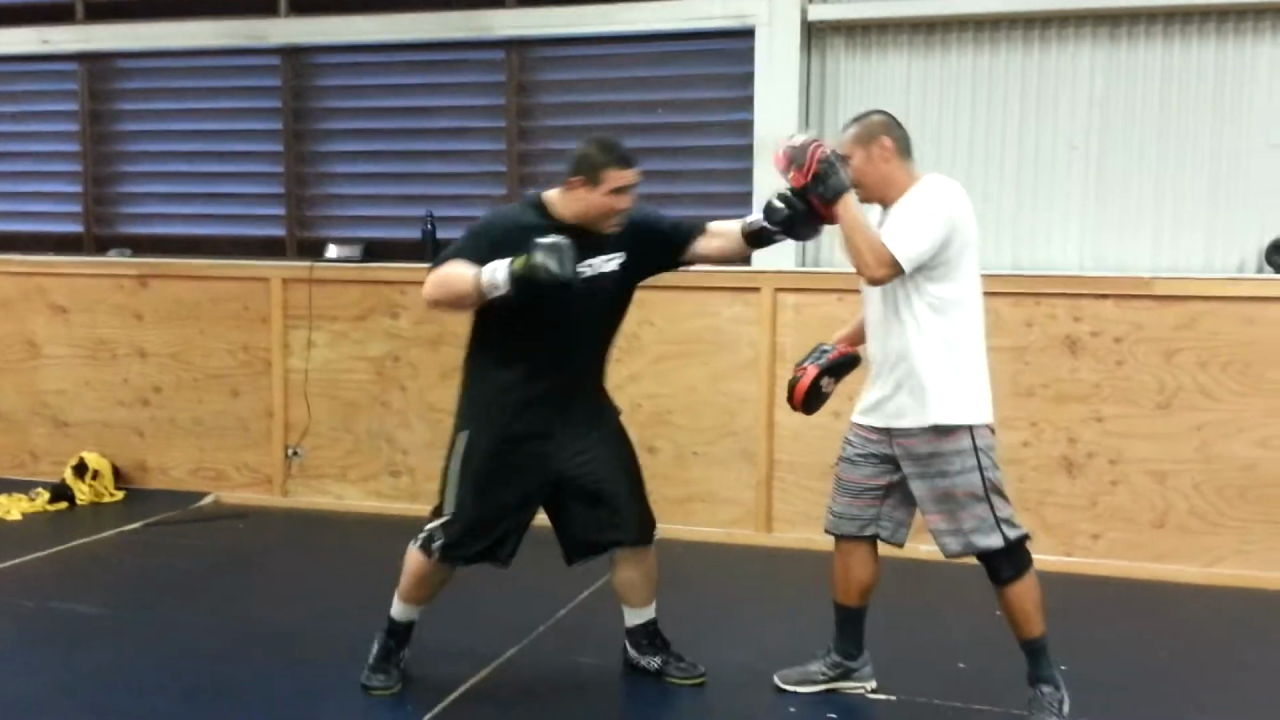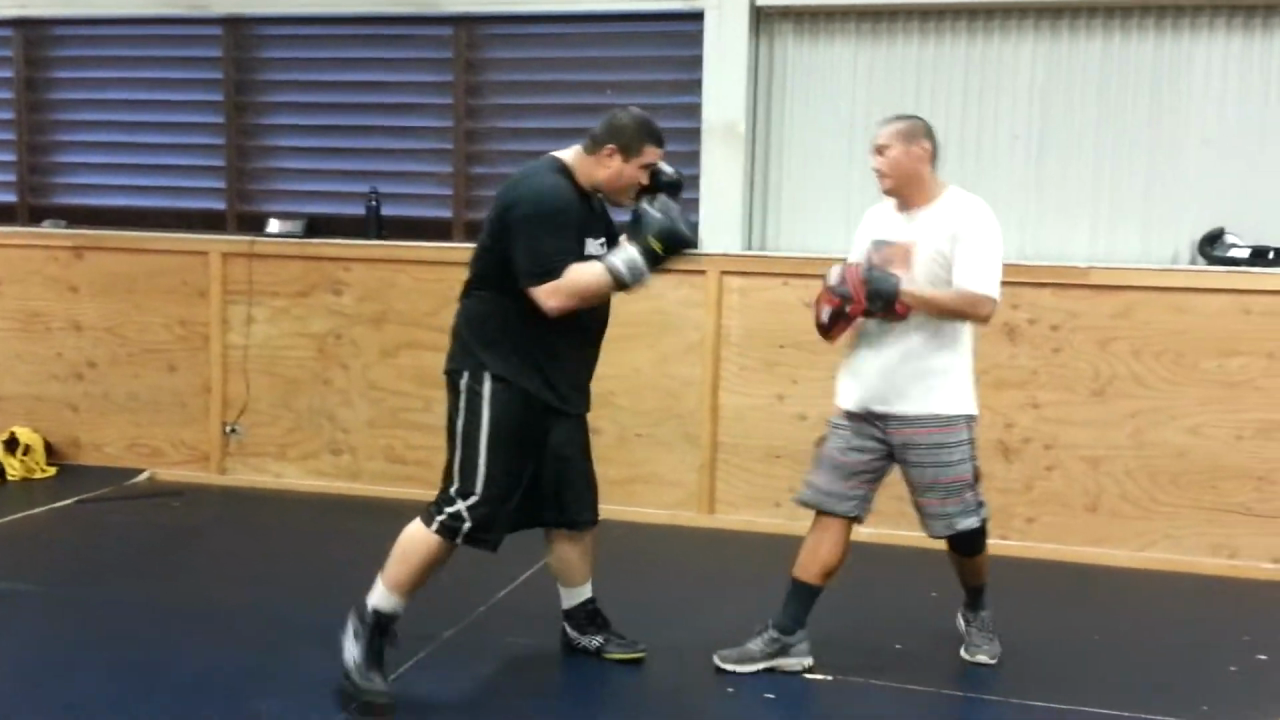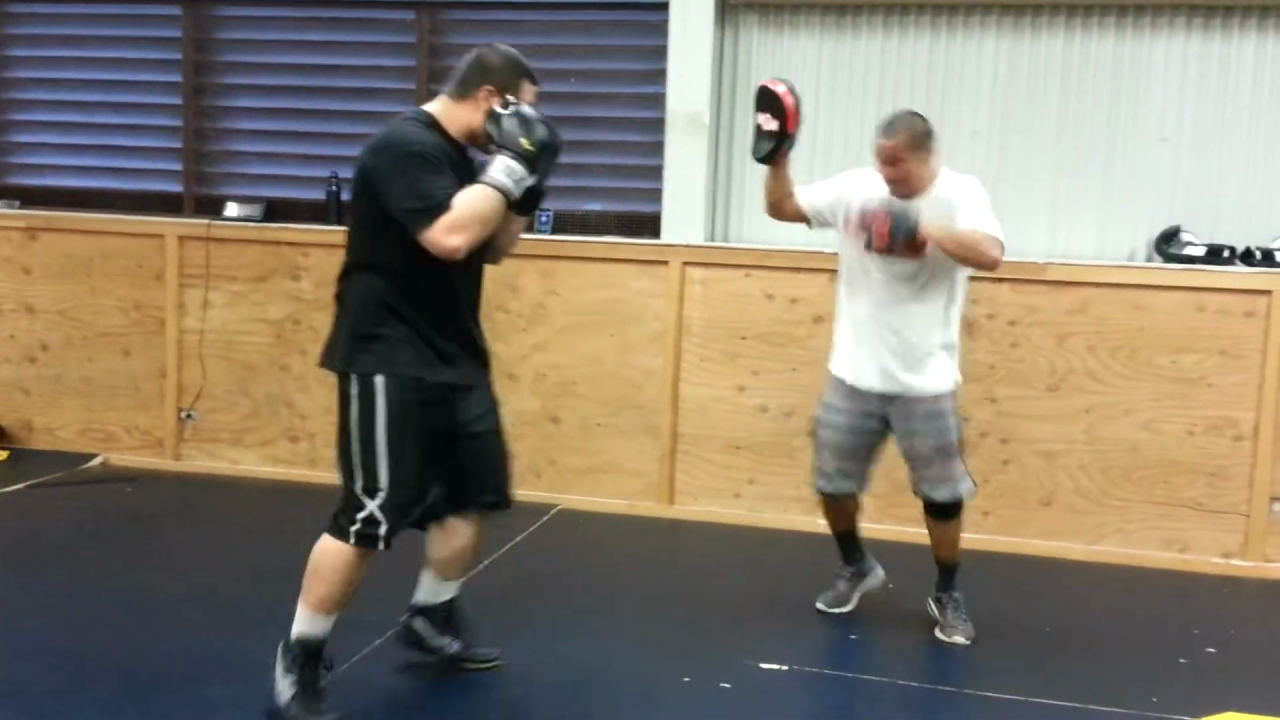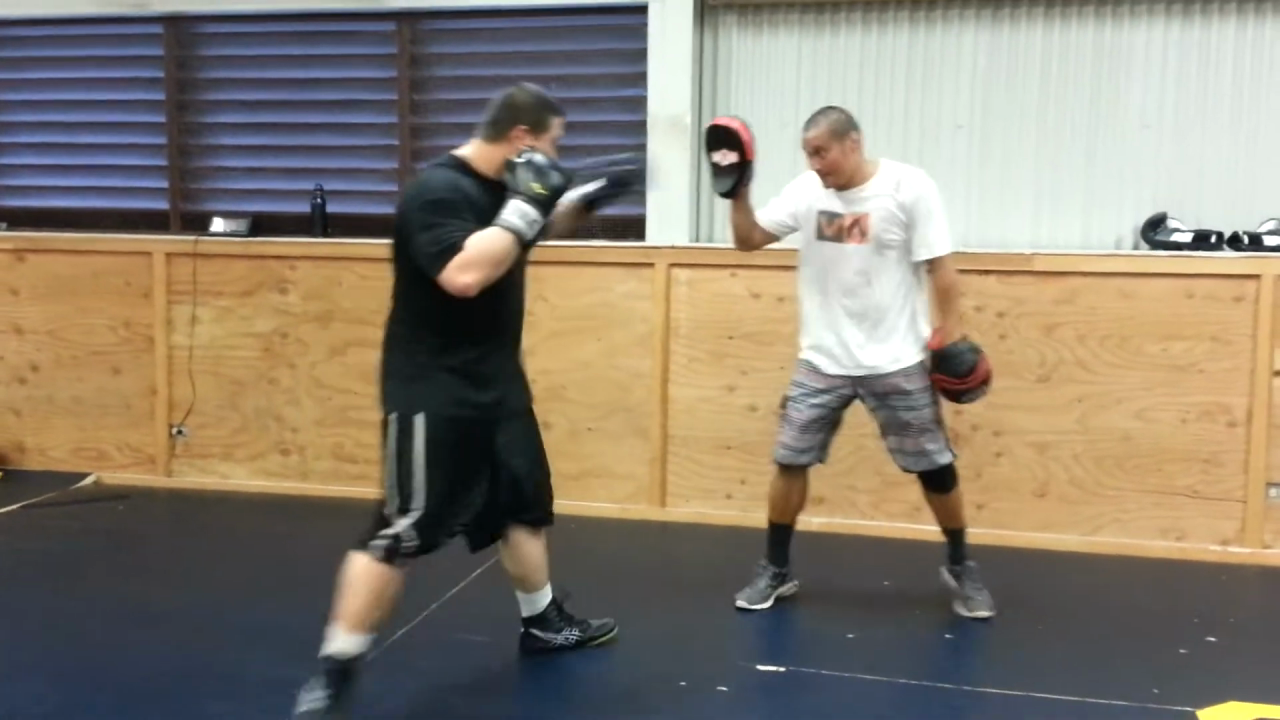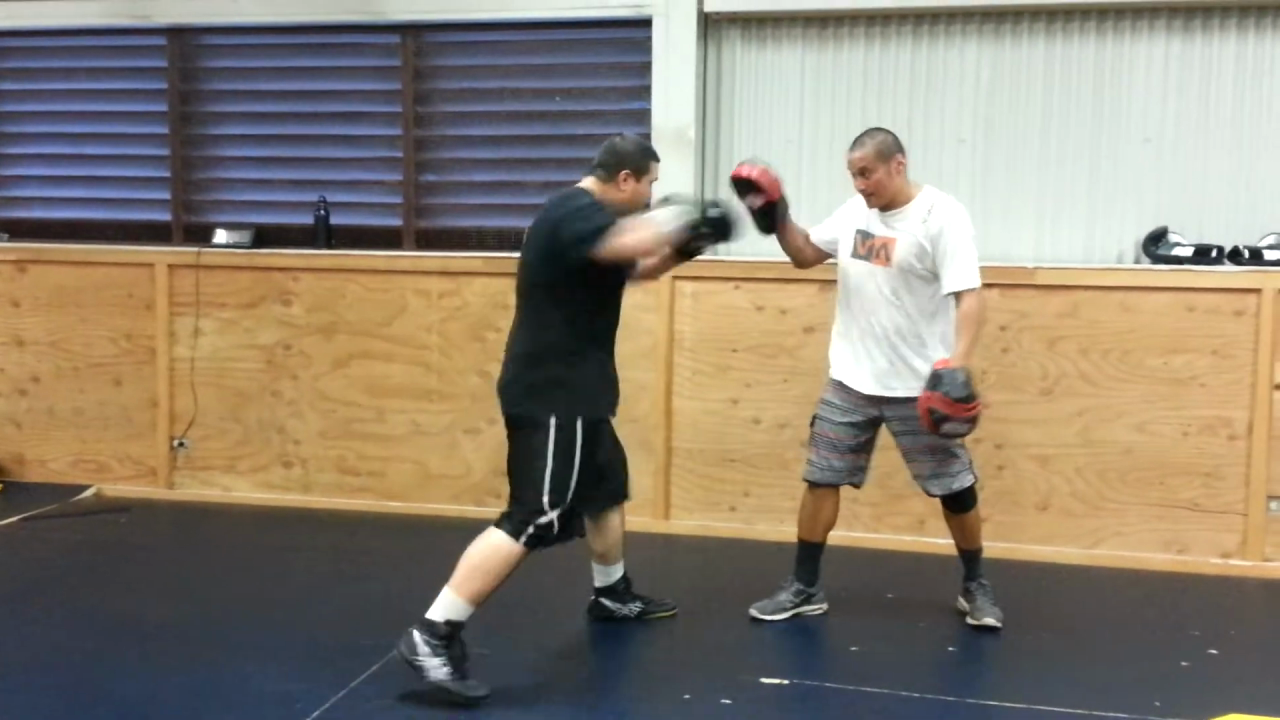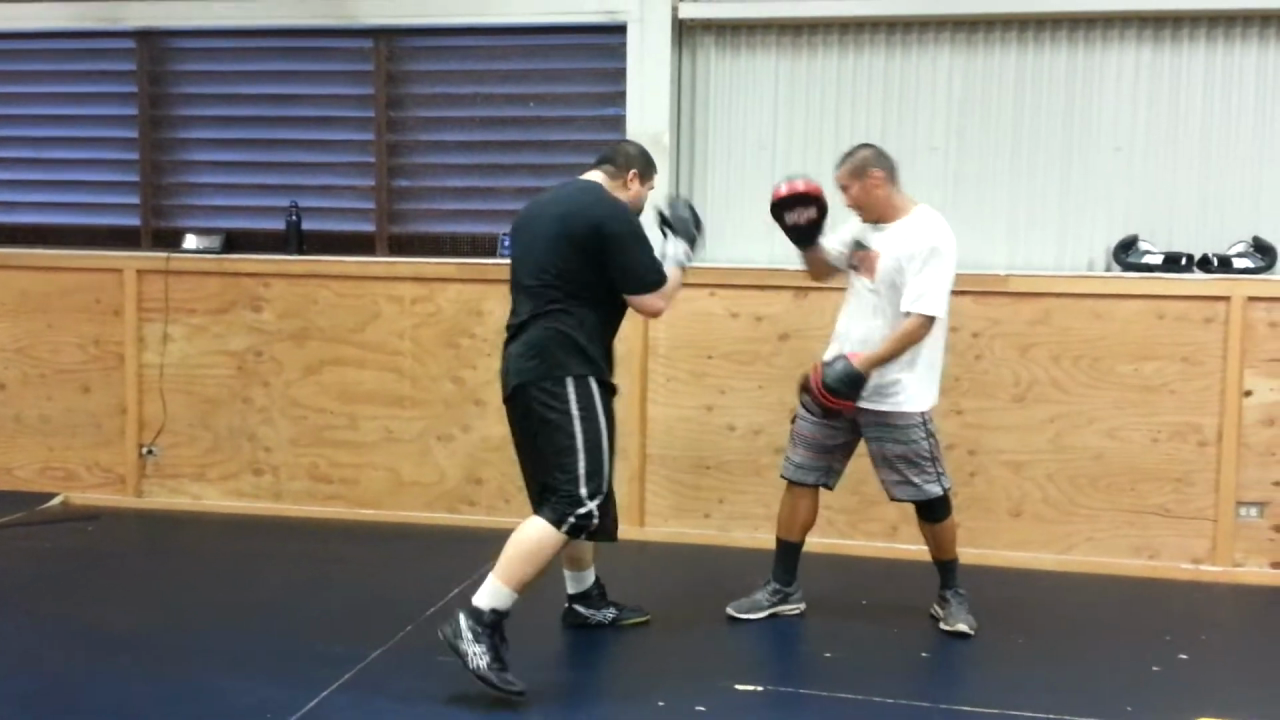
dt=0.5s
person 1, frame 1
left shoulder: (638, 230)
right shoulder: (509, 227)
left elbow: (711, 242)
right elbow: (436, 290)
left wrist: (771, 222)
right wrist: (514, 273)
left hip: (583, 416)
right hip: (502, 416)
left knee: (631, 530)
right knee: (451, 539)
left ankle: (644, 643)
right ankle: (393, 640)
person 1, frame 2
left shoulder: (589, 199)
right shoulder: (539, 195)
left elbow: (612, 279)
right elbow: (555, 295)
left wrist: (650, 223)
right wrist: (642, 251)
left hip: (555, 381)
right hip: (498, 374)
left knee: (574, 508)
right knee: (466, 510)
left ankle: (583, 624)
right ankle: (370, 625)
person 1, frame 3
left shoulder: (458, 153)
right shoulder: (402, 147)
left elbow: (494, 247)
right elbow: (451, 237)
left wrist: (525, 187)
right wrist: (511, 165)
left hip: (454, 354)
right hip: (388, 360)
left knee: (472, 493)
right knee: (369, 516)
left ankle: (430, 618)
right ankle: (300, 656)
person 1, frame 4
left shoulder: (491, 180)
right shoulder: (438, 191)
left elbow: (549, 215)
right elbow: (466, 274)
left wrist: (592, 195)
right wrist: (529, 205)
left hip: (494, 381)
right hip: (435, 389)
left knee: (525, 505)
right knee: (402, 531)
left ankle: (544, 620)
person 1, frame 5
left shoulder: (587, 213)
right shoulder: (580, 213)
left elbow: (641, 262)
right elbow: (630, 240)
left wrist: (691, 236)
right wrist: (686, 212)
left hip: (571, 388)
right hip: (552, 391)
left knee: (607, 486)
right knee: (534, 518)
left ankle: (611, 593)
right ankle: (433, 634)
person 1, frame 6
left shoulder: (548, 205)
right shoulder: (609, 214)
right elbow: (652, 300)
right wrist: (680, 242)
left hip: (537, 363)
right hip: (564, 370)
left knee: (578, 493)
right knee: (572, 505)
left ankle: (586, 600)
right ankle: (479, 622)
person 2, frame 1
left shoulder: (938, 199)
right shoulder: (893, 214)
left elbow: (877, 268)
left wrist: (835, 195)
right wrist: (836, 347)
left hip: (944, 414)
right hip: (880, 410)
left knee: (997, 546)
right knee: (850, 528)
right ankle: (848, 660)
person 2, frame 2
left shoulder: (968, 215)
right shoulder: (876, 218)
left elbow: (981, 305)
left wrist: (898, 295)
right wrist: (838, 305)
left hip: (936, 405)
right hip: (864, 399)
left knee: (962, 526)
right knee: (829, 508)
left ankle: (976, 614)
right ankle: (785, 637)
person 2, frame 3
left shoulder: (961, 194)
right shoulder: (855, 187)
left elbow: (990, 255)
right elbow: (782, 208)
left wrist: (916, 231)
right wrist: (777, 156)
left hip: (924, 379)
right hip: (855, 372)
left knee: (943, 494)
right knee: (833, 484)
left ankle: (947, 595)
right ankle: (856, 567)
person 2, frame 4
left shoulder: (908, 186)
right shoulder: (806, 191)
left elbow: (941, 262)
right elbow: (747, 239)
left wrist: (951, 332)
right wrist: (737, 189)
left hip: (896, 362)
right hip: (823, 359)
left knee: (935, 465)
right knee: (790, 460)
left ankle: (961, 568)
right ankle: (775, 571)
person 2, frame 5
left shoulder: (943, 215)
right shoulder: (855, 211)
left elbow: (969, 295)
right elbow: (806, 256)
left wrist: (956, 365)
right wrist: (777, 219)
left hip: (918, 385)
right hip: (850, 381)
left knee: (955, 487)
right knee: (820, 478)
left ankle: (975, 586)
right ankle: (804, 588)
person 2, frame 6
left shoulder: (929, 235)
right shoulder: (857, 223)
left elbow: (920, 319)
right elbow: (819, 269)
left wrist: (861, 365)
right wrist: (804, 235)
left hip: (898, 396)
right hip: (837, 380)
left knee: (929, 495)
right knee: (800, 478)
left ankle: (950, 593)
right ankle: (783, 588)
